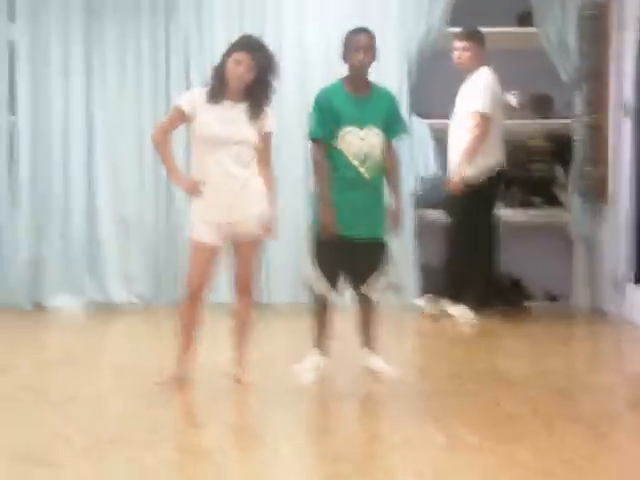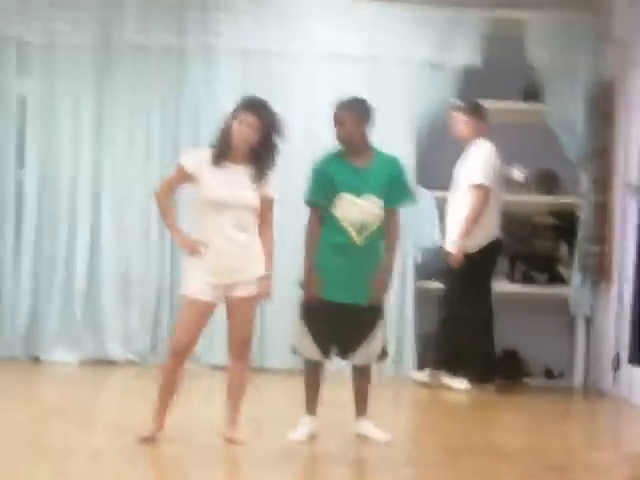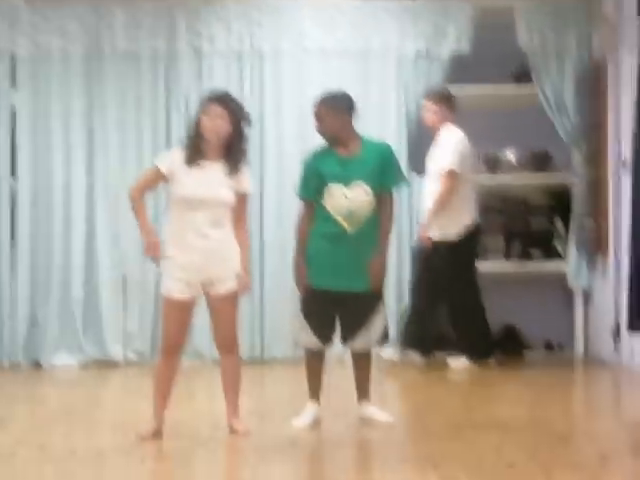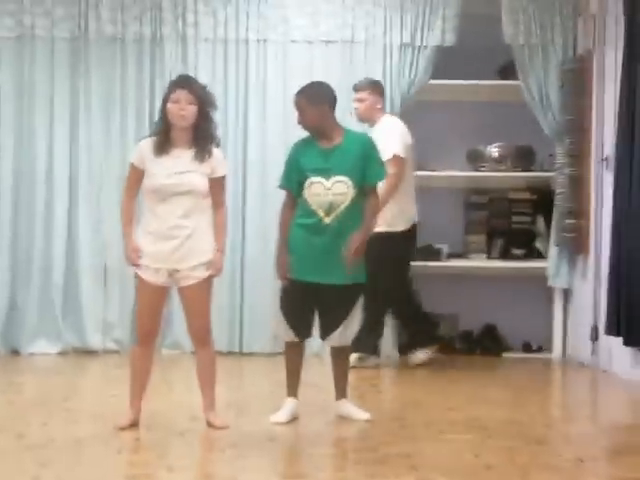
dt=0.4s
person 1, frame 1
left shoulder: (259, 111)
right shoulder: (198, 100)
left elbow: (265, 165)
right elbow: (160, 135)
left wrist: (270, 210)
right wrist: (179, 177)
left hip: (248, 209)
right hip: (209, 208)
left knee: (245, 288)
right knee: (194, 289)
left ankle: (238, 364)
right ankle: (182, 365)
person 1, frame 2
left shoulder: (262, 176)
right shoulder: (202, 160)
left elbow: (265, 229)
right elbow: (163, 192)
left wrist: (266, 274)
right wrist: (179, 236)
left hip: (245, 271)
right hip: (204, 268)
left knee: (240, 350)
right knee: (180, 347)
left ankle: (231, 424)
right ankle: (157, 420)
person 1, frame 3
left shoulder: (237, 171)
right shoulder: (176, 160)
left elbow: (240, 224)
right elbow: (136, 193)
left wrist: (244, 267)
right wrist: (148, 235)
left hip: (222, 266)
right hip: (180, 265)
left knee: (228, 345)
right knee: (171, 347)
left ankle: (233, 416)
right ankle: (157, 419)
person 1, frame 4
left shoulder: (211, 155)
right shoulder: (146, 150)
left elbow: (219, 206)
right elbow: (129, 196)
left wrist: (219, 249)
right wrist: (128, 239)
left hip: (195, 254)
right hip: (152, 252)
left knee: (202, 335)
right knee: (145, 335)
left ankle: (210, 408)
right ankle: (134, 409)
person 2, frame 1
left shoulder: (386, 99)
right shoulder: (328, 97)
left elbow: (388, 151)
right elbow: (319, 153)
left wrist: (396, 199)
right wrist: (324, 204)
left hip: (370, 210)
right hip: (337, 209)
left knee: (366, 284)
right knee: (323, 284)
left ankle: (370, 351)
right ankle: (318, 353)
person 2, frame 2
left shoulder: (390, 167)
right shoulder: (327, 166)
left elbow: (392, 220)
right elbow: (315, 220)
left wrist: (385, 268)
right wrist: (309, 269)
left hip: (365, 277)
right hip: (326, 276)
left knee: (362, 353)
right knee: (314, 350)
left ankle: (362, 419)
right ankle: (309, 418)
person 2, frame 3
left shoulder: (380, 153)
right shoulder: (316, 160)
left elbow: (386, 206)
right elbow: (307, 212)
left wrist: (380, 255)
right wrist: (300, 259)
left hip: (362, 264)
right hip: (321, 266)
left knee: (362, 338)
right knee: (314, 338)
left ankle: (364, 402)
right ankle: (313, 404)
person 2, frame 4
left shoulder: (361, 145)
right shoulder: (300, 151)
left elbow: (372, 197)
right elbow: (290, 203)
left wrist: (362, 235)
right wrist: (282, 250)
left hip: (343, 259)
right hip: (302, 258)
left knee: (340, 334)
right knee: (294, 331)
left ankle: (342, 400)
right ankle: (291, 400)
person 3, frame 1
left shoulder: (483, 79)
right shoulder: (472, 81)
left elbow: (480, 127)
left wrist: (460, 169)
left hip: (477, 174)
right hip: (469, 173)
left knee: (473, 236)
right knee: (461, 235)
left ankle: (477, 300)
right ankle: (454, 296)
person 3, frame 2
left shoulder: (483, 152)
right shoulder: (472, 153)
left elbow: (480, 199)
left wrist: (461, 241)
left hip: (475, 247)
right hip: (465, 246)
left knee: (471, 309)
right knee: (454, 308)
left ankle: (477, 373)
right ankle: (444, 367)
person 3, frame 3
left shoulder: (452, 138)
right shoulder: (444, 139)
left elbow: (448, 184)
left wrist: (427, 223)
right wrist: (429, 225)
left hip: (453, 232)
right hip: (441, 231)
left knee: (460, 293)
right knee: (426, 289)
left ankle: (478, 351)
right ankle: (415, 344)
person 3, frame 4
left shoulder: (391, 128)
right shoulder: (376, 132)
left elbow: (395, 173)
left hip: (393, 226)
right hip: (377, 225)
left knee: (392, 288)
right knee: (373, 289)
left ankle: (423, 338)
right ankle: (366, 348)
